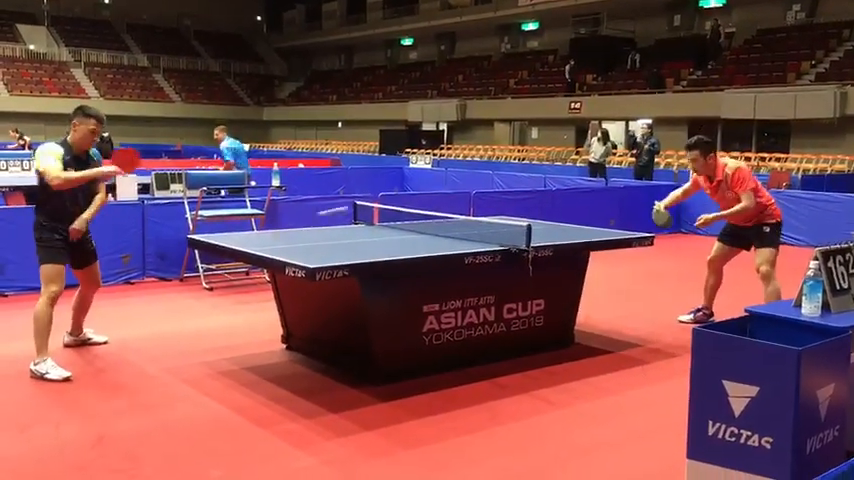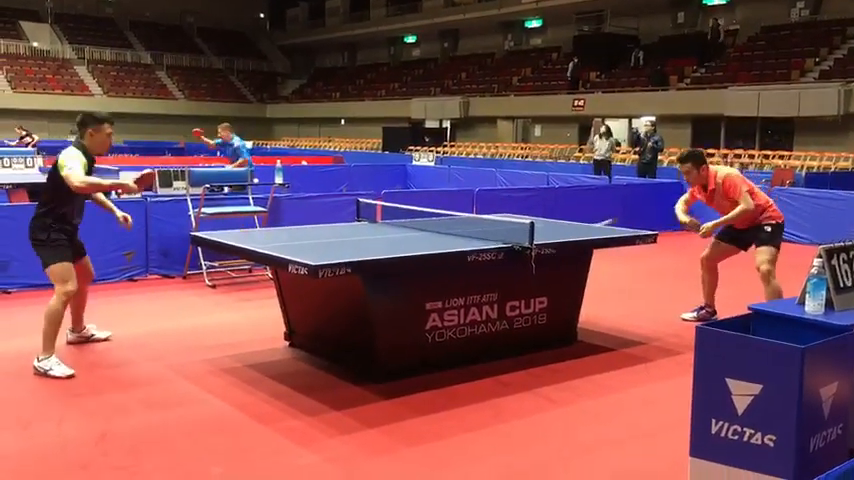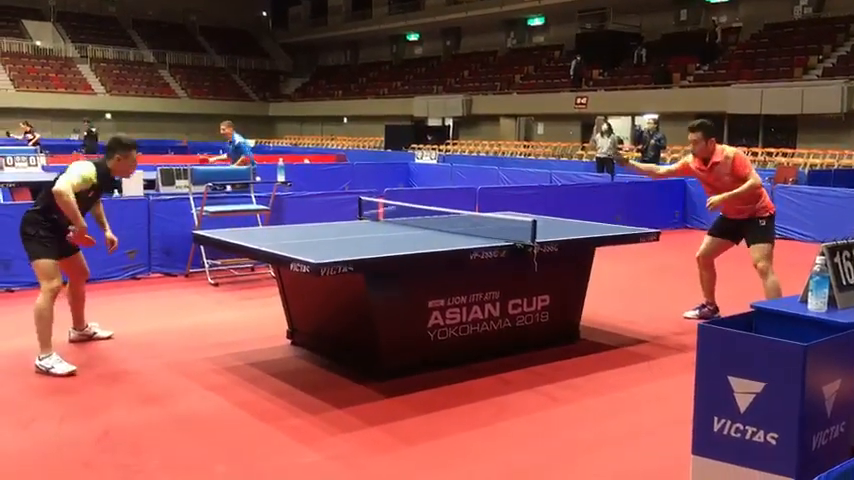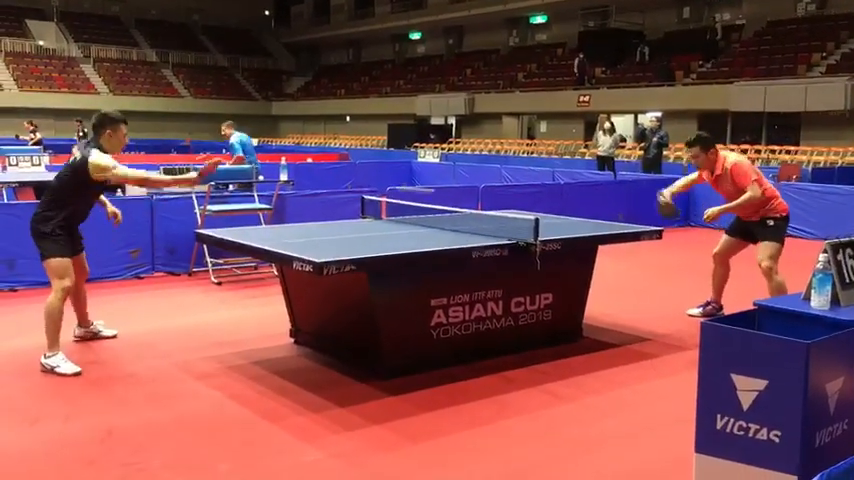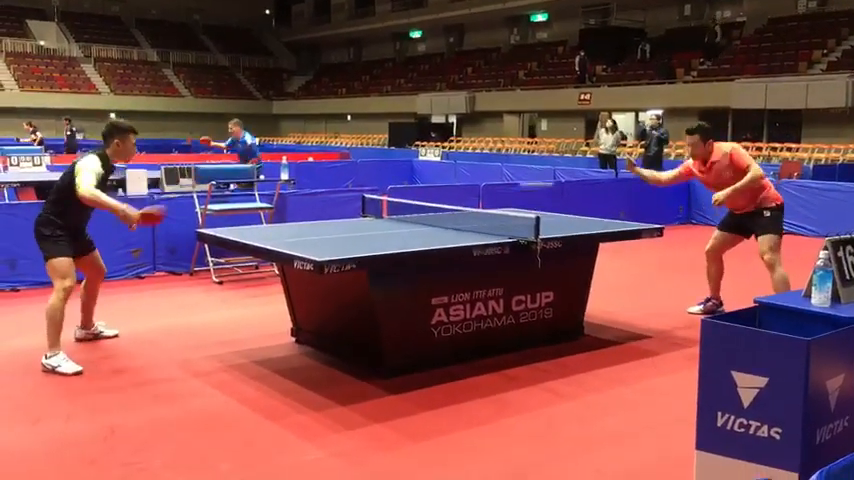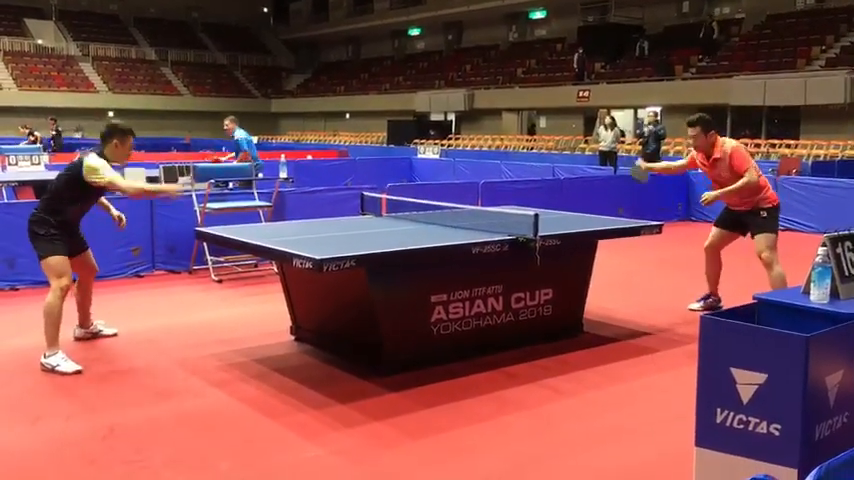
dt=0.3s
person 1, frame 1
left shoulder: (91, 158)
right shoulder: (50, 151)
left elbow: (100, 194)
right elbow: (56, 182)
left wrist: (85, 217)
right wrist: (99, 172)
left hip: (79, 231)
right hip: (51, 232)
left knee: (92, 284)
right knee: (52, 291)
left ankle: (76, 333)
right ankle: (40, 361)
person 1, frame 2
left shoulder: (86, 158)
right shoulder: (72, 156)
left elbow: (93, 191)
right elbow: (78, 184)
left wrist: (116, 211)
right wrist: (118, 185)
left hip: (65, 230)
right hip: (47, 231)
left knee: (86, 278)
right knee: (66, 289)
left ankle: (78, 330)
right ankle: (45, 358)
person 1, frame 3
left shoulder: (105, 176)
right shoulder: (86, 170)
right elbow: (60, 190)
left wrist: (106, 230)
right wrist: (80, 225)
left hip: (59, 229)
right hip: (39, 228)
left knee: (80, 275)
right knee: (52, 286)
left ankle: (80, 329)
right ankle: (45, 357)
person 1, frame 4
left shoulder: (89, 151)
right shoulder: (96, 159)
right elbow: (140, 179)
left wrist: (107, 204)
right wrist: (189, 178)
left hip: (64, 224)
right hip: (49, 226)
left knee: (80, 276)
right knee: (63, 285)
left ankle: (84, 326)
right ankle: (51, 355)
person 1, frame 5
left shoulder: (106, 164)
right shoulder: (91, 162)
right elbow: (87, 194)
left wrist: (121, 212)
right wrist: (125, 210)
left hip: (73, 229)
right hip: (53, 228)
left knee: (97, 273)
right knee: (65, 285)
left ankle: (87, 327)
right ankle: (52, 355)
person 1, frame 6
left shoulder: (99, 162)
right shoulder: (92, 162)
right elbow: (126, 188)
left wrist: (110, 209)
right wrist: (167, 189)
left hip: (66, 225)
right hip: (47, 226)
left knee: (88, 272)
right knee: (61, 284)
left ankle: (86, 326)
right ankle: (51, 354)
person 2, frame 1
left shoulder: (735, 170)
right shoulder: (701, 176)
left elbow: (749, 205)
right elbow: (683, 191)
left wrist: (714, 217)
right wrist: (663, 204)
left hip: (765, 219)
right hip: (738, 222)
left knee: (765, 270)
right knee: (713, 261)
right ankle: (706, 311)
person 2, frame 2
left shoulder: (726, 177)
right shoulder: (697, 186)
left elbow: (748, 207)
right elbow: (683, 202)
left wrist: (715, 224)
right wrist: (682, 217)
left hip: (765, 220)
right hip: (740, 224)
left knee: (764, 269)
right knee: (707, 260)
right ankle: (708, 309)
person 2, frame 3
left shoulder: (732, 156)
right shoulder: (692, 162)
left elbow: (756, 183)
right elbow: (661, 171)
left wrist: (724, 197)
right wrist: (630, 164)
left hip: (758, 214)
right hip: (730, 217)
left knee: (762, 266)
right knee: (703, 257)
right ankle: (711, 307)
person 2, frame 4
left shoulder: (734, 163)
right shoulder: (707, 169)
left elbow: (754, 195)
right elbow: (688, 180)
left wrist: (720, 210)
right wrist: (668, 192)
left hip: (771, 213)
right hip: (747, 216)
left knee: (767, 266)
right knee: (719, 256)
right ankle: (714, 306)
person 2, frame 5
left shoulder: (730, 151)
right shoulder: (694, 165)
left elbow: (758, 174)
right elbow: (663, 178)
left wrist: (729, 191)
right wrist: (636, 170)
left hip: (766, 205)
right hip: (739, 210)
left knee: (770, 259)
right knee: (711, 252)
right ankle: (714, 301)
person 2, frame 6
left shoulder: (732, 149)
right shoulder: (698, 154)
left elbow: (753, 179)
right elbow: (675, 166)
left wrist: (717, 194)
right wrist: (647, 166)
left hip: (761, 204)
right hip: (736, 206)
left knee: (767, 257)
right knee: (710, 248)
right ankle: (712, 298)
